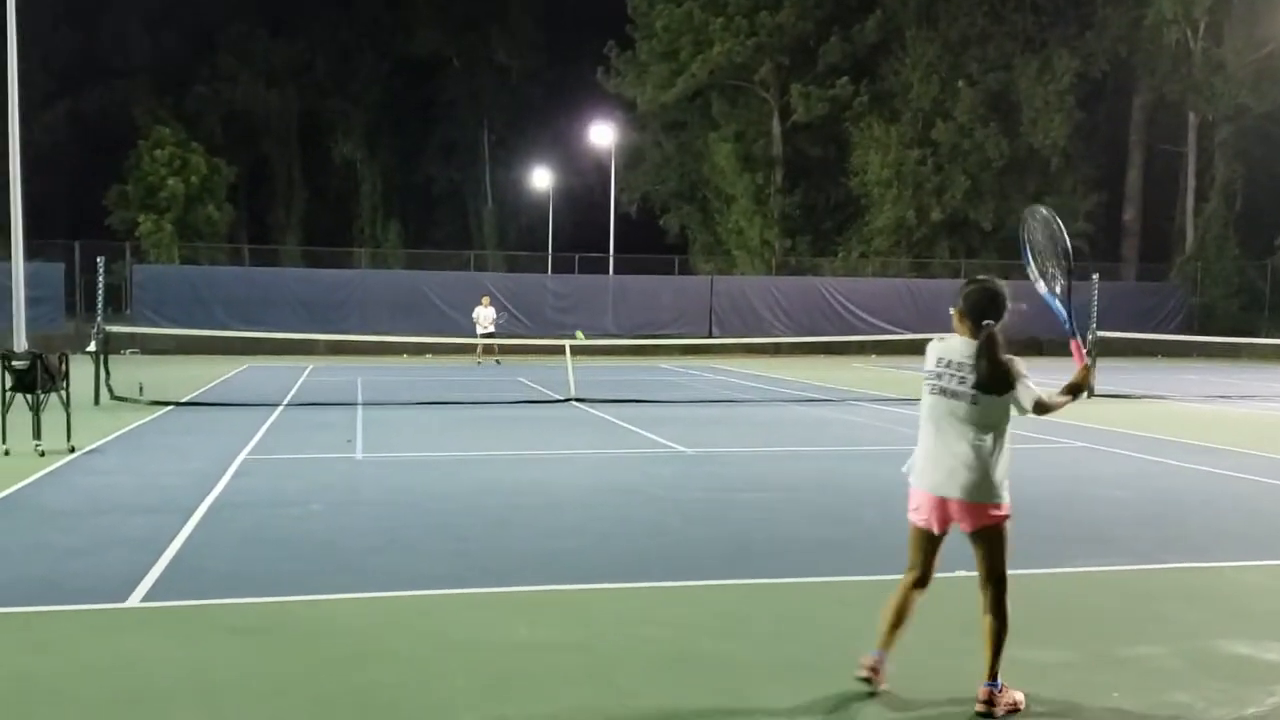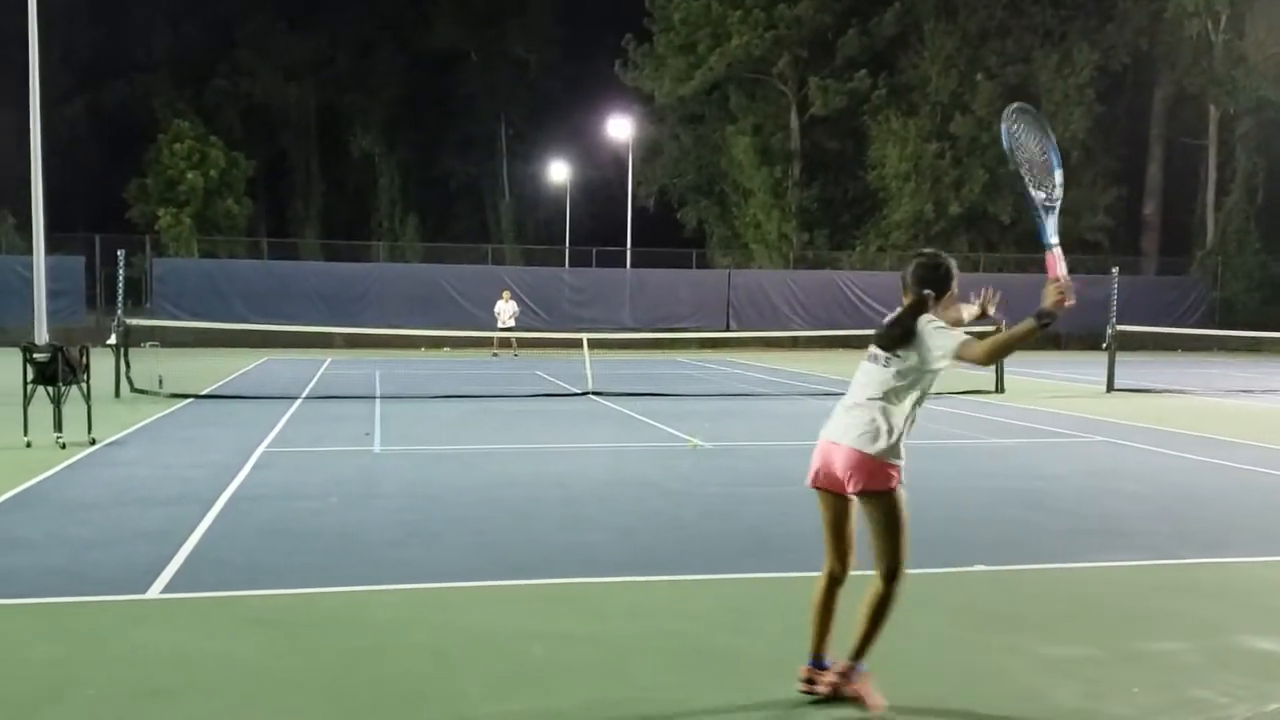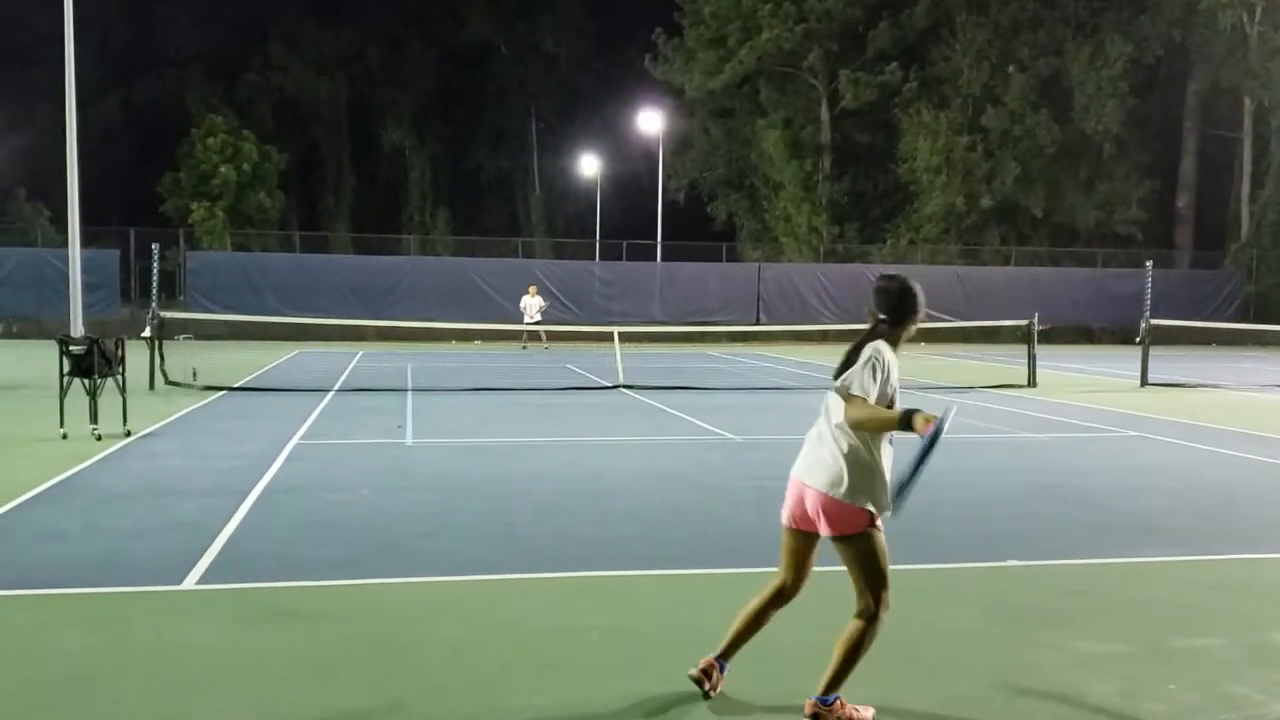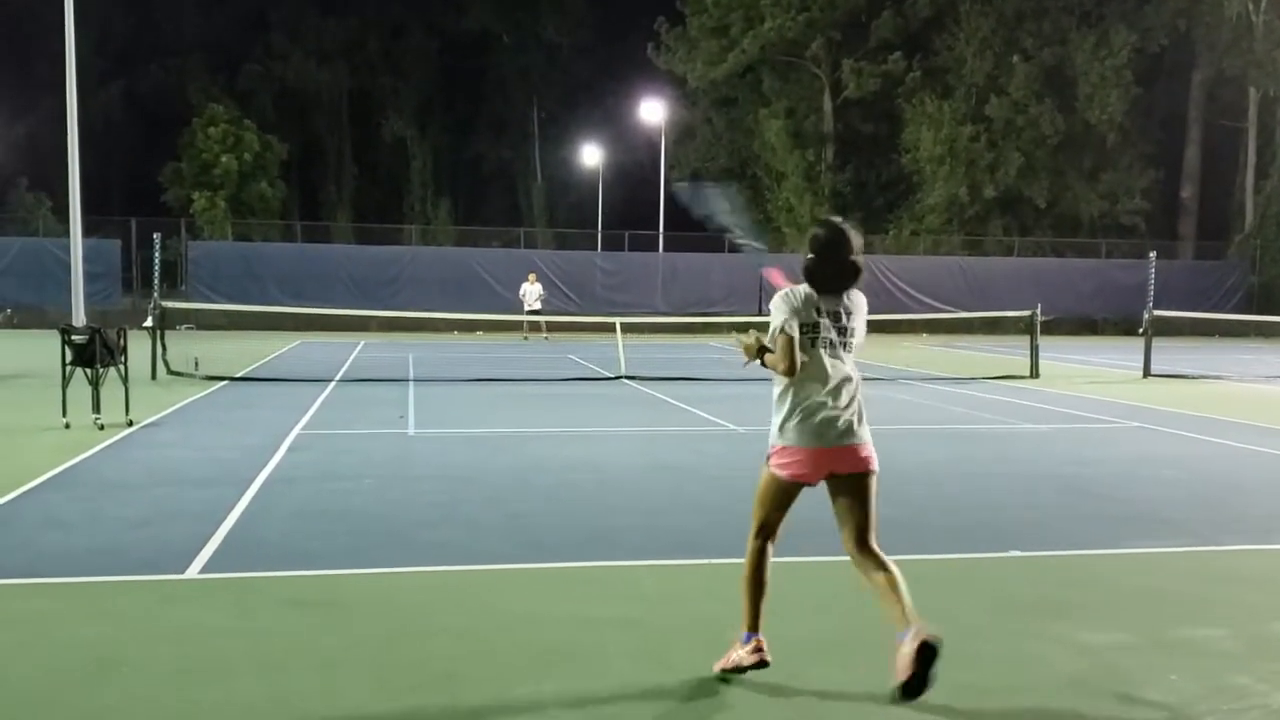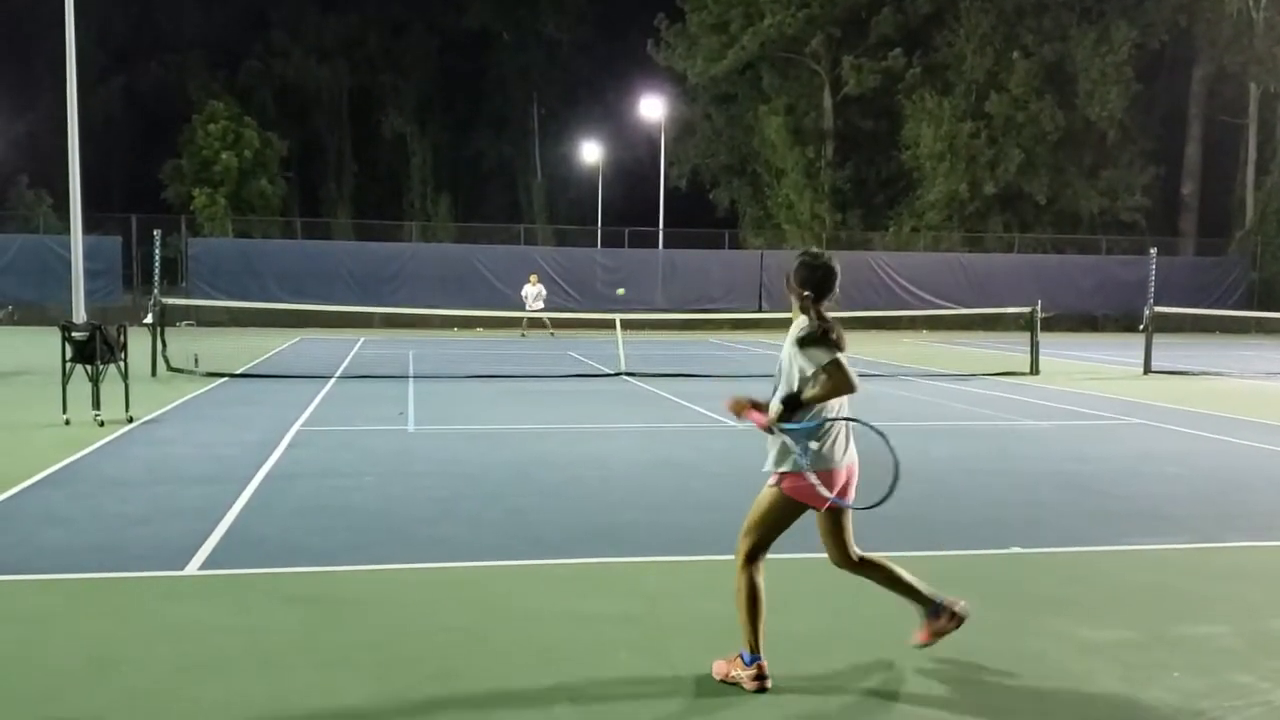
dt=0.3s
person 1, frame 1
left shoulder: (936, 350)
right shoulder: (1006, 368)
right elbow: (1040, 406)
left wrist: (992, 313)
right wrist: (1075, 389)
left hip: (929, 486)
right hip: (977, 493)
left knee: (917, 576)
right knee: (994, 590)
left ankle: (875, 661)
person 1, frame 2
left shoulder: (898, 321)
right shoulder: (930, 331)
right elbow: (983, 353)
left wrist: (972, 312)
right wrist: (1043, 316)
left hip: (832, 444)
right hip: (870, 455)
left knee: (836, 567)
right knee: (889, 572)
left ankle: (815, 669)
right ankle: (850, 672)
person 1, frame 3
left shoulder: (865, 351)
right shoulder: (879, 357)
right elbow: (860, 419)
right wrist: (904, 420)
left hip: (806, 483)
right hip: (845, 498)
left knee: (786, 586)
right knee: (873, 605)
left ankle: (715, 664)
person 1, frame 4
left shoulder: (789, 300)
right shoulder: (854, 300)
left elbow: (788, 367)
left wrist: (759, 351)
left hip: (797, 442)
right hip: (851, 443)
left knee: (760, 537)
right knee: (863, 550)
left ankle: (752, 644)
right ankle: (911, 635)
person 1, frame 5
left shoulder: (803, 330)
right shoulder: (823, 328)
left elbow: (843, 383)
left wrist: (793, 403)
right wrist: (765, 407)
left hip: (801, 466)
right hip: (828, 461)
left knee: (747, 554)
right knee: (843, 556)
left ankle: (751, 664)
right ankle: (938, 607)
